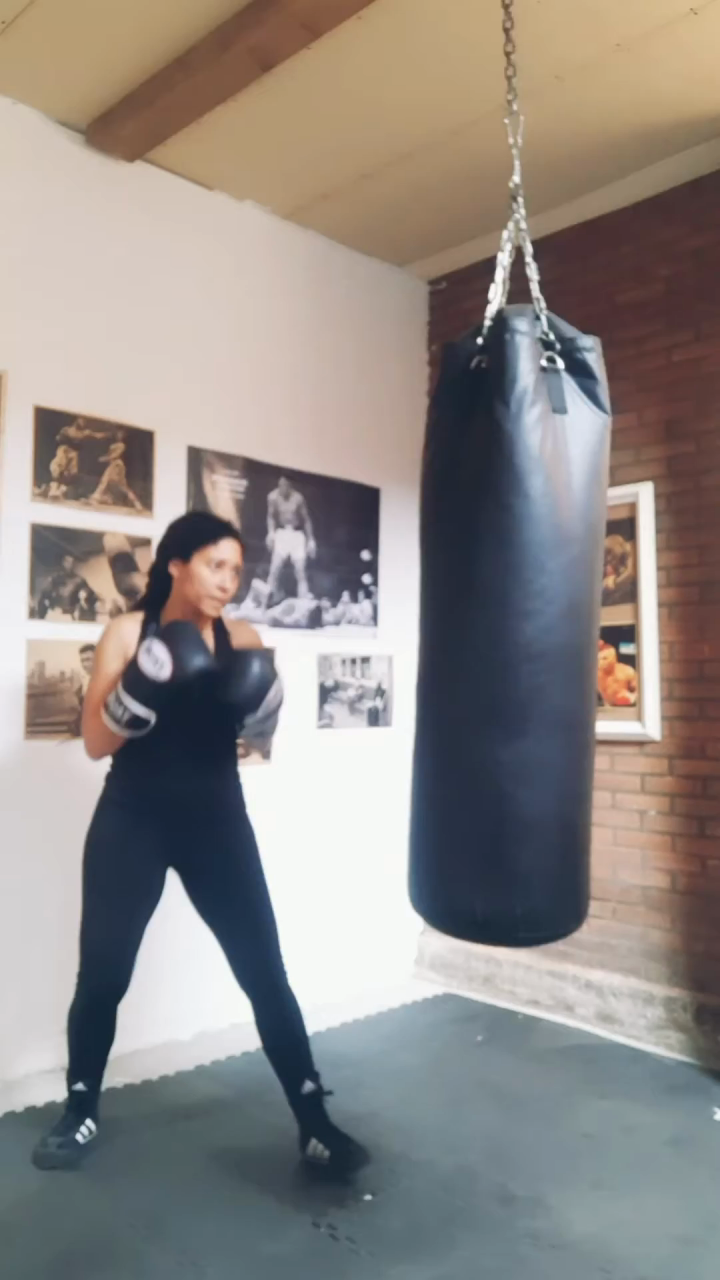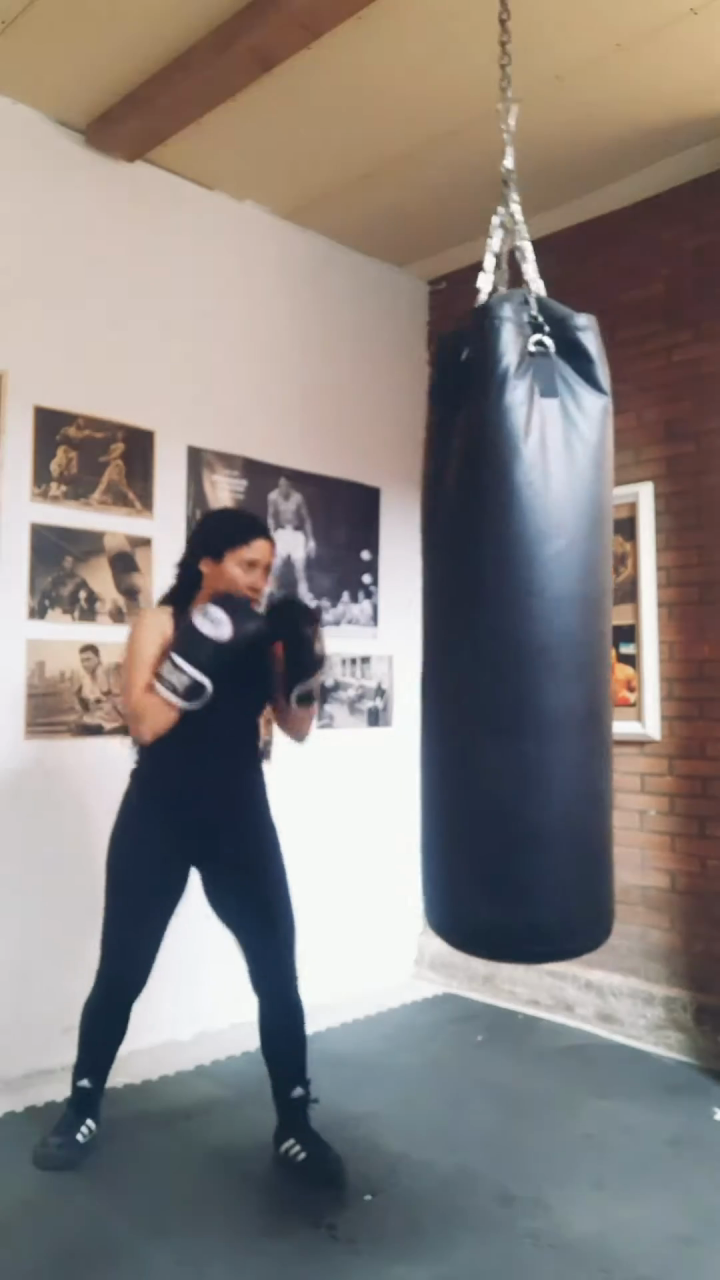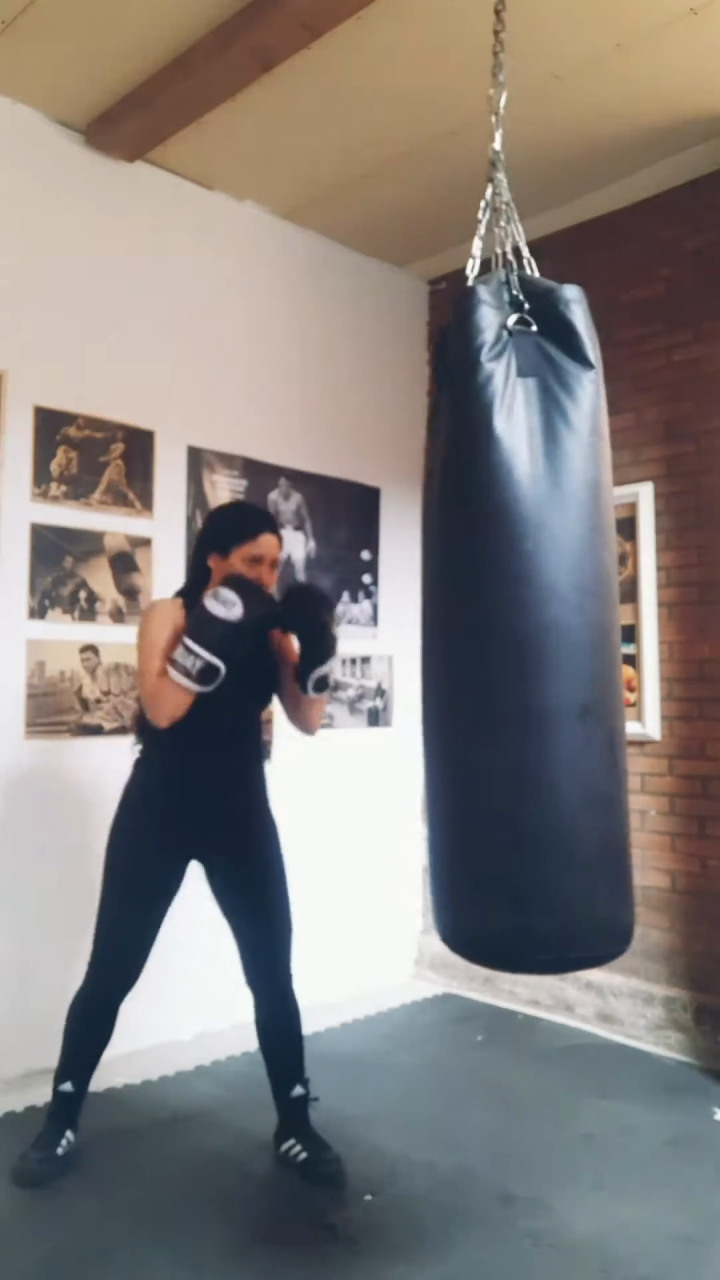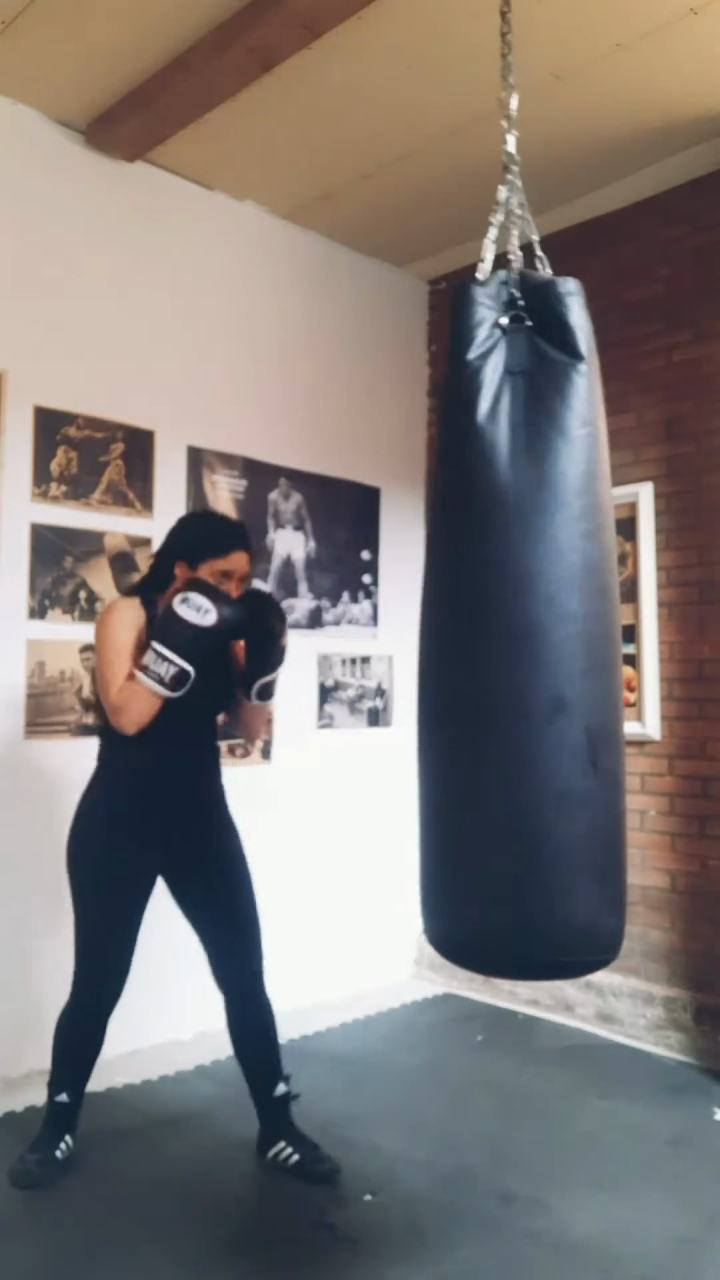
dt=0.3s
person 1, frame 1
left shoulder: (243, 641)
right shoulder: (129, 632)
left elbow: (259, 737)
right elbow: (96, 741)
left wrist: (258, 700)
right wrist: (151, 682)
left hip: (215, 820)
right hip: (132, 821)
left knee: (266, 974)
right knee: (102, 975)
left ankle: (314, 1123)
right ankle: (80, 1112)
person 1, frame 2
left shoulder: (262, 630)
right shoulder: (160, 624)
left elbow: (297, 729)
right elbow: (144, 724)
left wrist: (302, 659)
right wrist: (201, 650)
left hip: (240, 817)
right hip: (158, 819)
left knee: (278, 974)
right knee: (121, 973)
left ankle: (294, 1126)
right ankle: (83, 1109)
person 1, frame 3
left shoulder: (271, 622)
right shoulder: (171, 614)
left elbow: (309, 721)
right elbow: (159, 711)
left wrist: (316, 646)
right wrist: (211, 634)
left hip: (242, 812)
right hip: (160, 812)
left knee: (273, 973)
right knee: (112, 971)
left ankle: (295, 1127)
right ankle: (62, 1120)
person 1, frame 4
left shoulder: (224, 628)
right shoulder: (127, 616)
left elbow: (254, 729)
right elbow: (127, 715)
left wrist: (264, 655)
right wrist: (181, 636)
left hip: (200, 816)
right hip: (118, 822)
left knee: (243, 974)
right knee: (98, 983)
left ankle: (277, 1127)
right ankle: (58, 1127)
